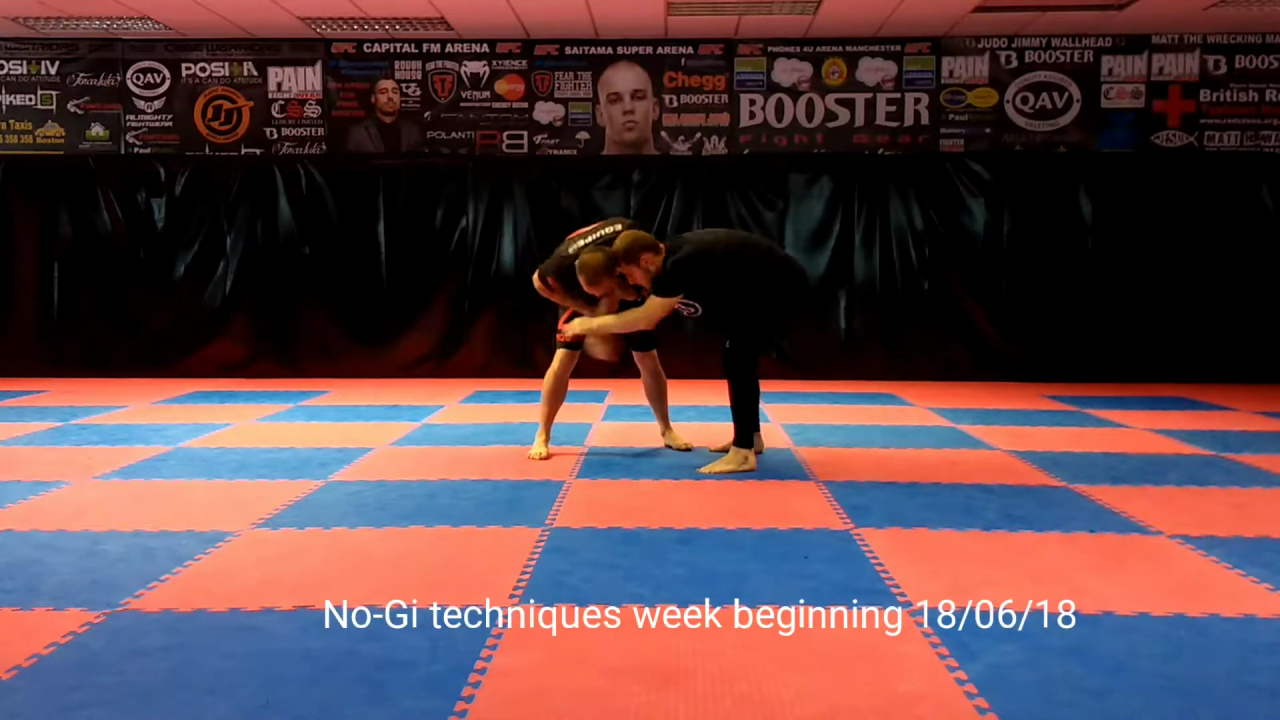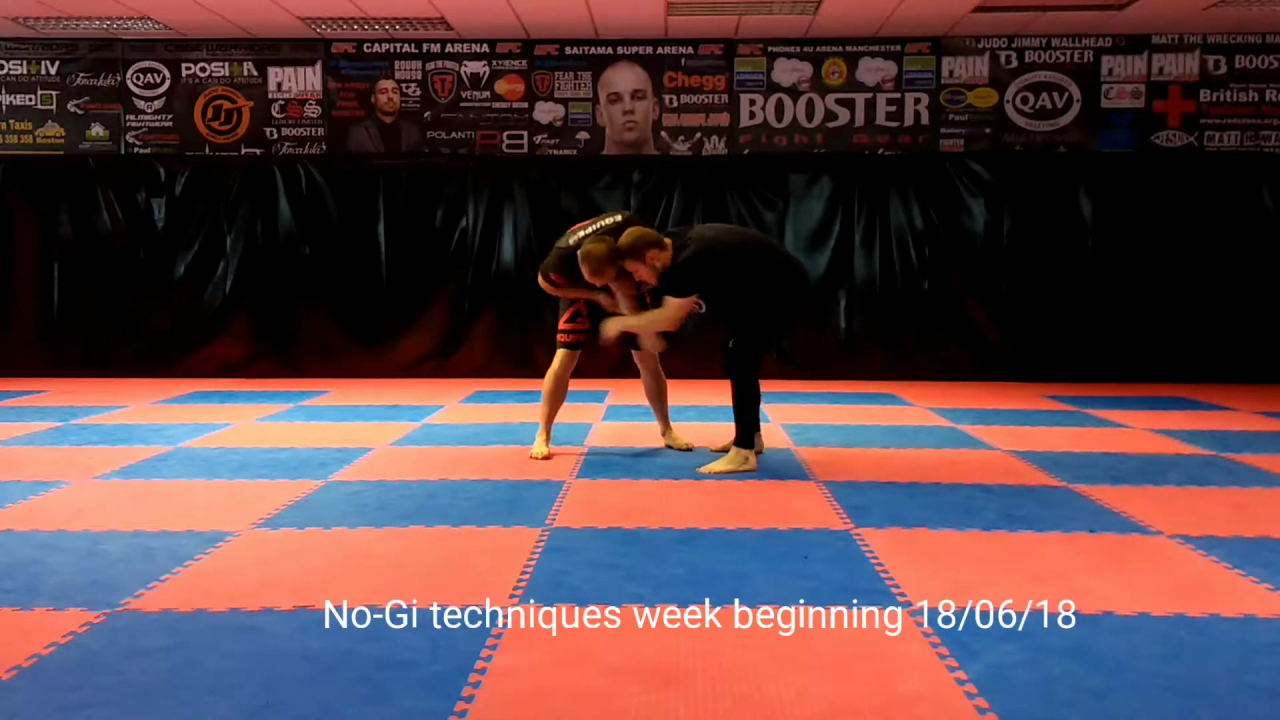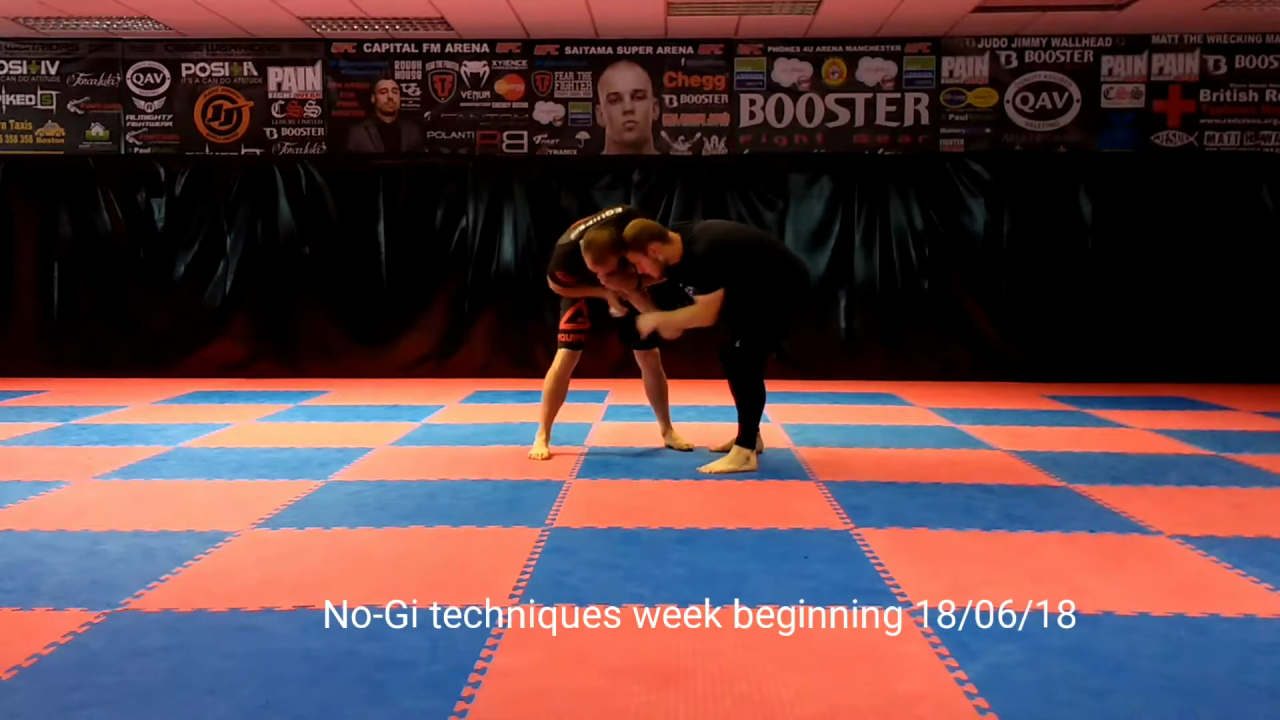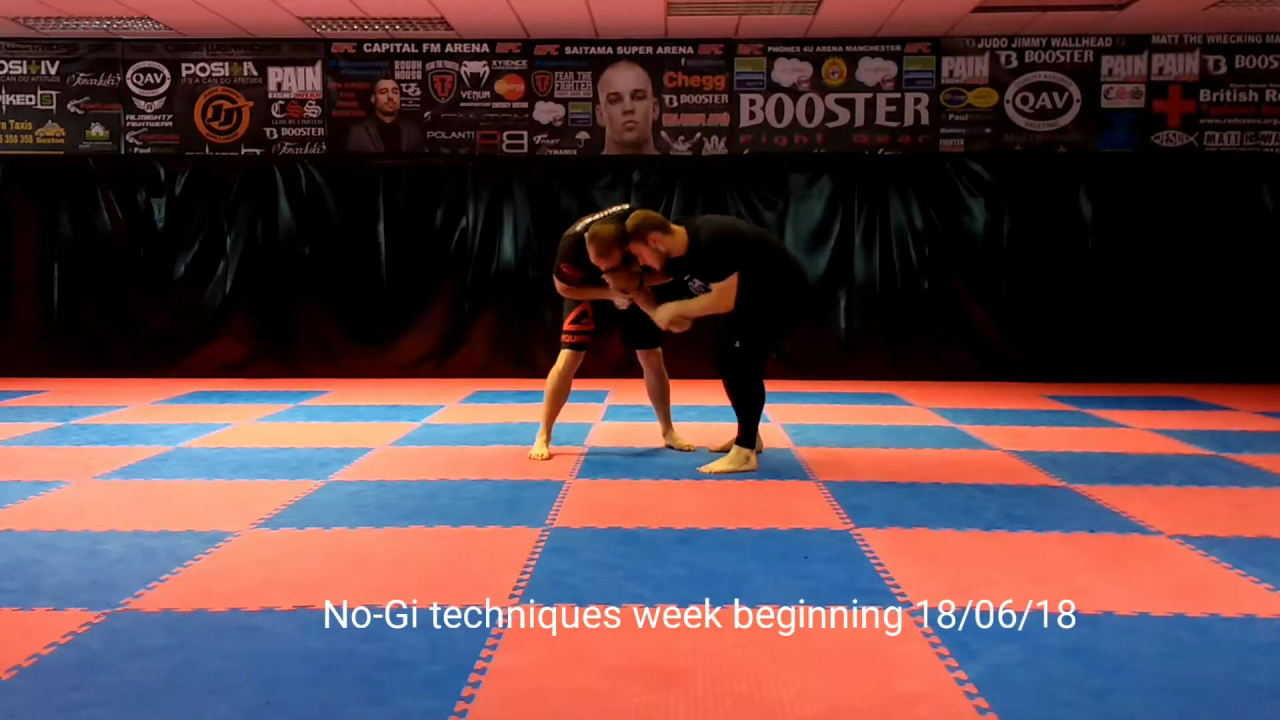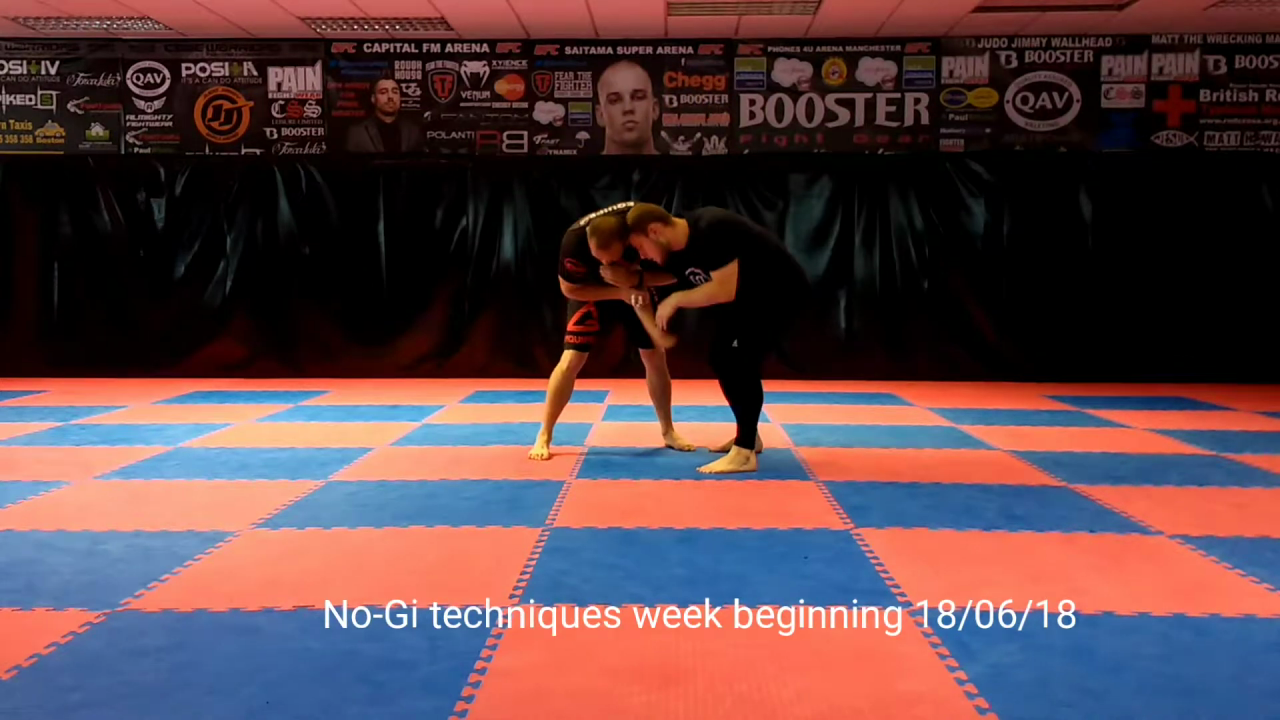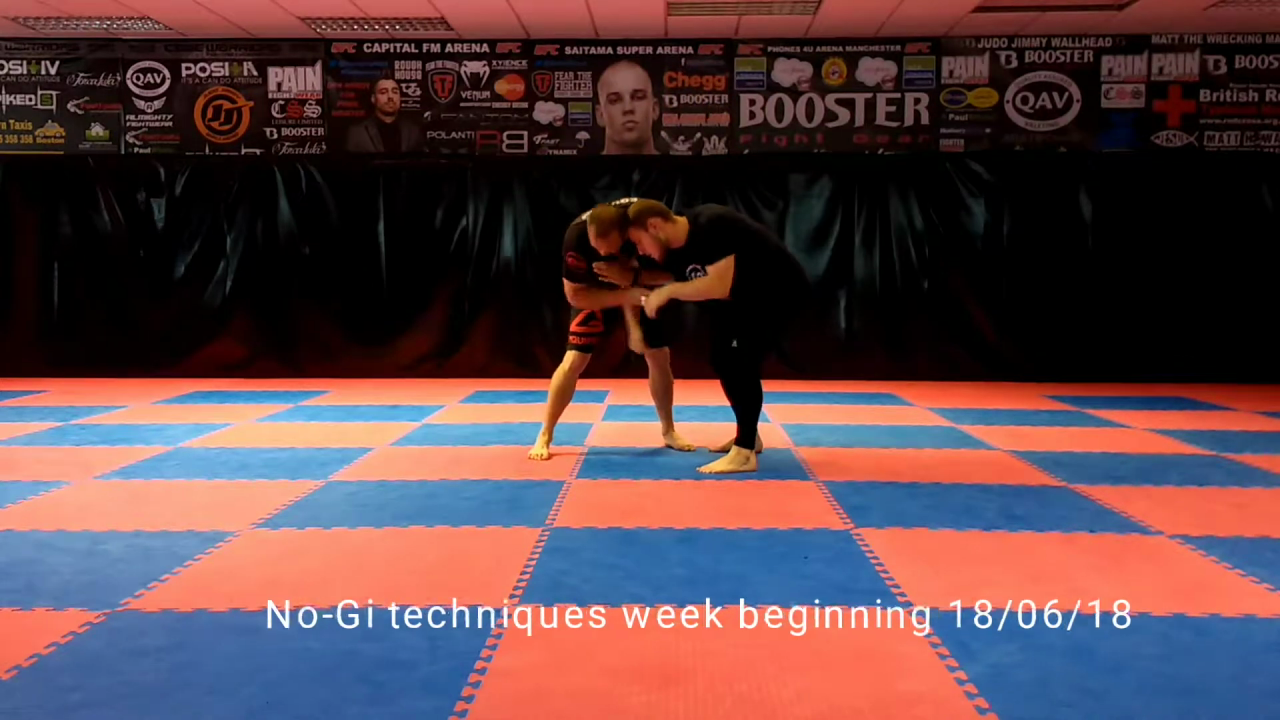
dt=0.1s
person 1, frame 1
left shoulder: (683, 263)
right shoulder: (674, 256)
left elbow: (647, 319)
left wrist: (592, 323)
left hip: (781, 289)
right hip: (758, 291)
left knee: (738, 359)
right knee: (737, 357)
left ankle: (744, 453)
right ankle: (751, 436)
person 1, frame 2
left shoulder: (692, 259)
right shoulder: (675, 248)
left elbow: (668, 321)
left wrist: (620, 323)
left hip: (784, 288)
right hip: (760, 290)
left knee: (741, 360)
right knee: (736, 359)
left ankle: (744, 453)
right ankle: (751, 436)
person 1, frame 3
left shoulder: (705, 252)
right shoulder: (679, 242)
left elbow: (706, 316)
left wrist: (656, 319)
left hip: (784, 289)
right hip: (758, 292)
left knee: (744, 360)
right knee: (732, 358)
left ankle: (745, 452)
right ankle: (750, 436)
person 1, frame 4
left shoulder: (711, 241)
right shoulder: (676, 252)
left elbow: (724, 301)
left wrist: (673, 307)
left hip: (783, 290)
right hip: (752, 293)
left knee: (746, 362)
right knee: (725, 358)
left ankle: (745, 453)
right ankle: (749, 436)
person 1, frame 5
left shoulder: (711, 230)
right shoulder: (676, 248)
left elbow: (725, 290)
left wrist: (676, 299)
left hip: (780, 292)
right hip: (749, 295)
left knee: (742, 362)
right knee: (721, 358)
left ankle: (745, 452)
right ankle: (748, 435)
person 1, frame 6
left shoulder: (713, 227)
right shoulder: (677, 249)
left elbow: (719, 285)
left wrist: (667, 290)
left hip: (780, 290)
right hip: (753, 296)
left knee: (742, 362)
right knee: (722, 357)
left ankle: (745, 451)
right ankle: (746, 436)
person 2, frame 1
right shoulder: (564, 264)
right elbow: (539, 283)
left wrist: (632, 293)
right wrist: (584, 307)
left hip: (628, 288)
right hip: (580, 297)
left knee: (648, 359)
right knee: (565, 357)
left ankle: (666, 430)
right ankle: (542, 437)
person 2, frame 2
right shoulder: (564, 256)
right elbow: (545, 282)
left wrist: (633, 287)
right wrist: (597, 295)
left hip: (626, 286)
right hip: (578, 290)
left knee: (648, 358)
right knee: (565, 358)
left ankle: (666, 430)
right ankle: (543, 436)
person 2, frame 3
left shoulder: (632, 224)
right shoulder: (567, 251)
right elbow: (555, 285)
left wrist: (635, 282)
right wrist: (604, 292)
left hip: (628, 284)
right hip: (582, 288)
left knee: (649, 358)
right knee: (566, 358)
left ankle: (667, 431)
right ankle: (542, 437)
person 2, frame 4
right shoulder: (572, 246)
right elbow: (563, 288)
left wrist: (637, 280)
right wrist: (609, 291)
left hip: (629, 287)
right hip: (586, 291)
left knee: (652, 358)
right knee: (569, 358)
left ankle: (667, 431)
right ankle: (543, 437)
person 2, frame 5
right shoulder: (575, 241)
left elbow: (671, 270)
right elbow: (570, 289)
left wrist: (636, 279)
right wrist: (620, 292)
left hip: (633, 286)
right hip: (591, 290)
left knee: (655, 358)
right knee: (572, 359)
left ankle: (668, 431)
right ankle: (544, 437)
person 2, frame 6
right shoulder: (577, 237)
left elbow: (670, 272)
right elbow: (574, 295)
left wrist: (632, 278)
right wrist: (623, 298)
left hip: (640, 289)
right hip: (597, 293)
left knee: (659, 358)
right knee: (575, 360)
left ankle: (668, 431)
right ankle: (545, 437)
